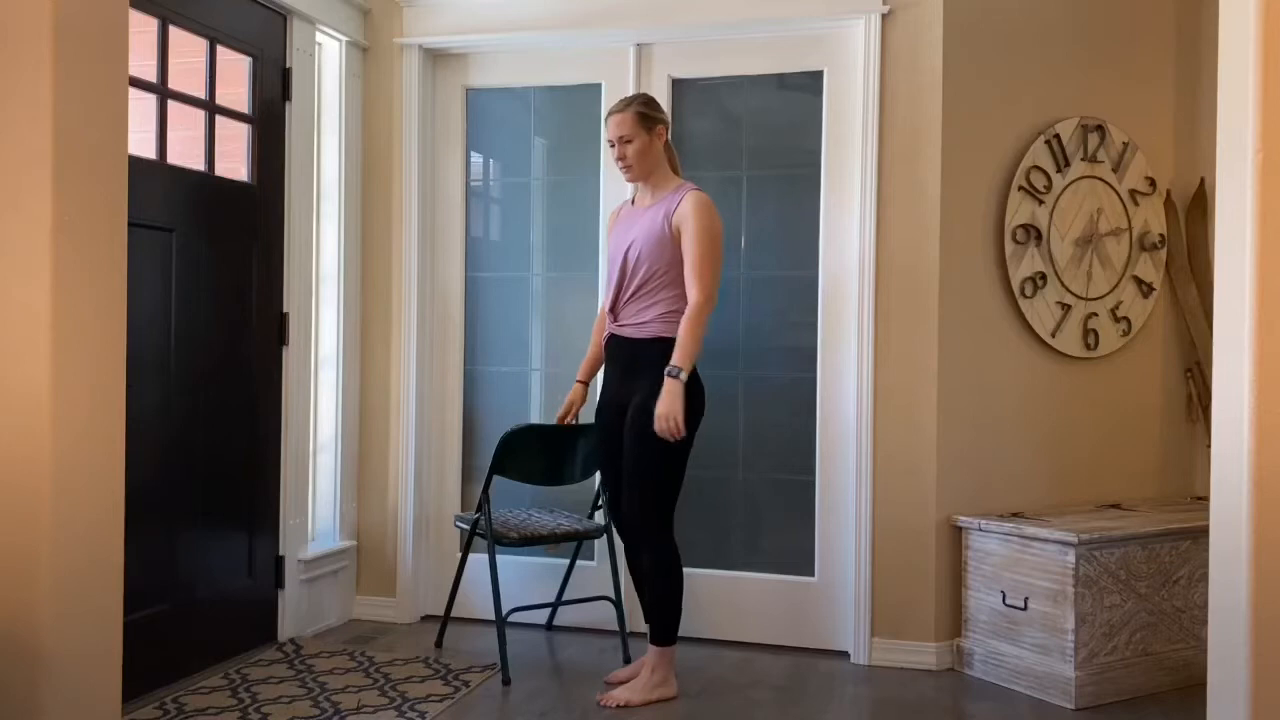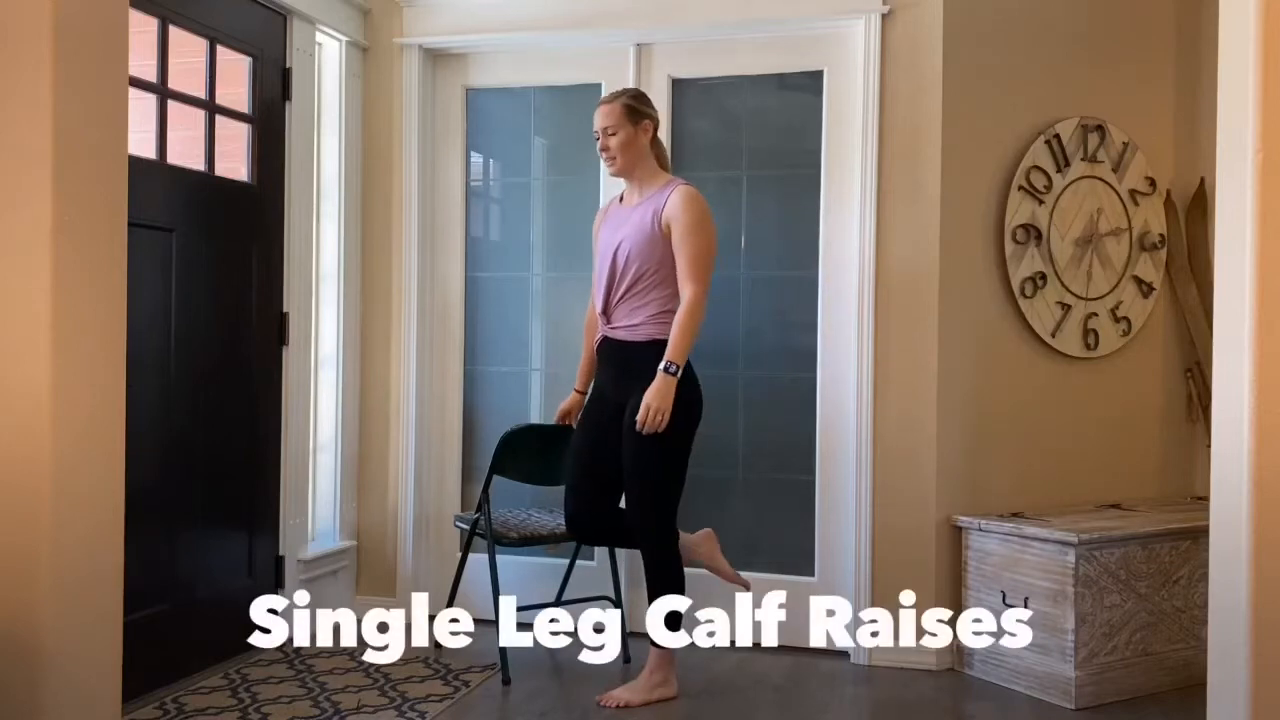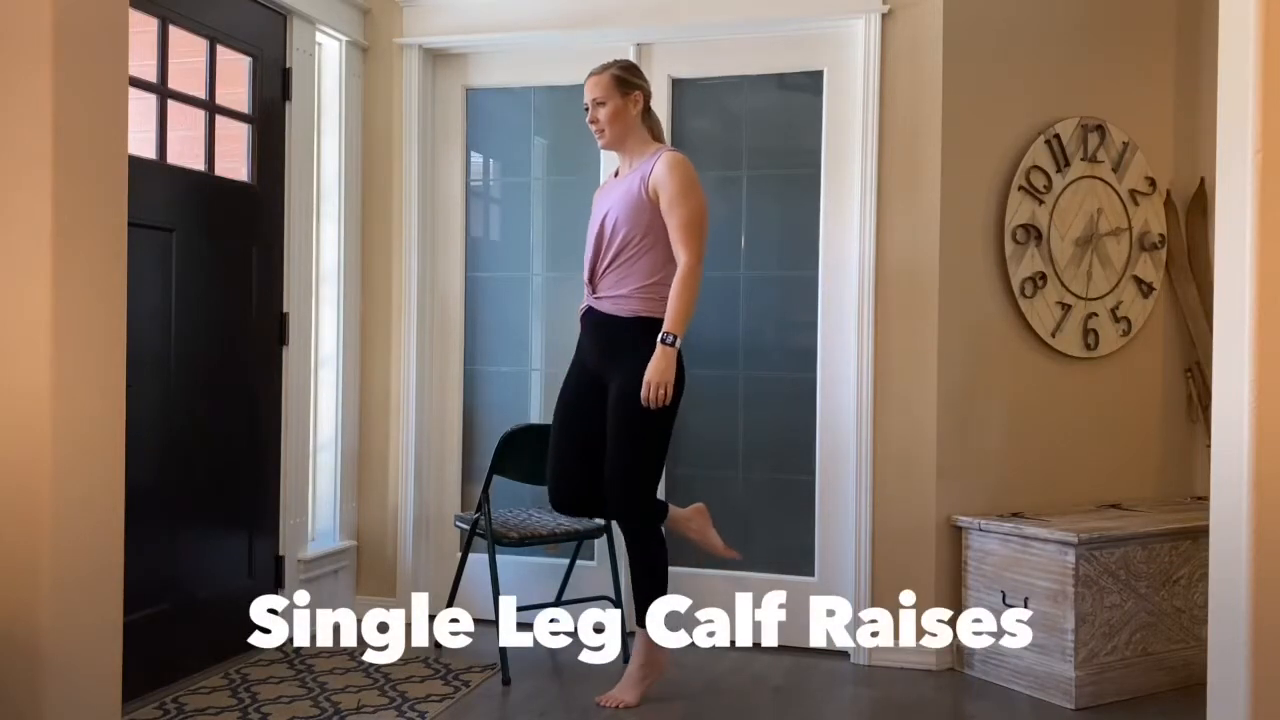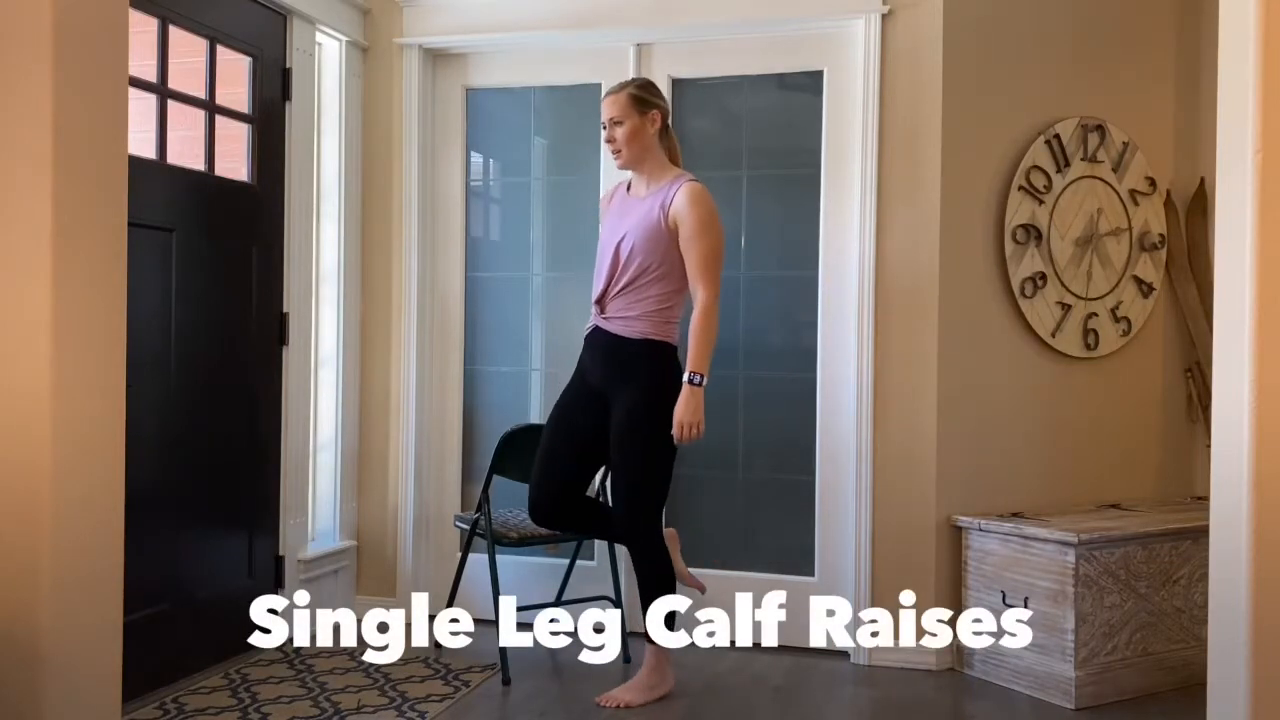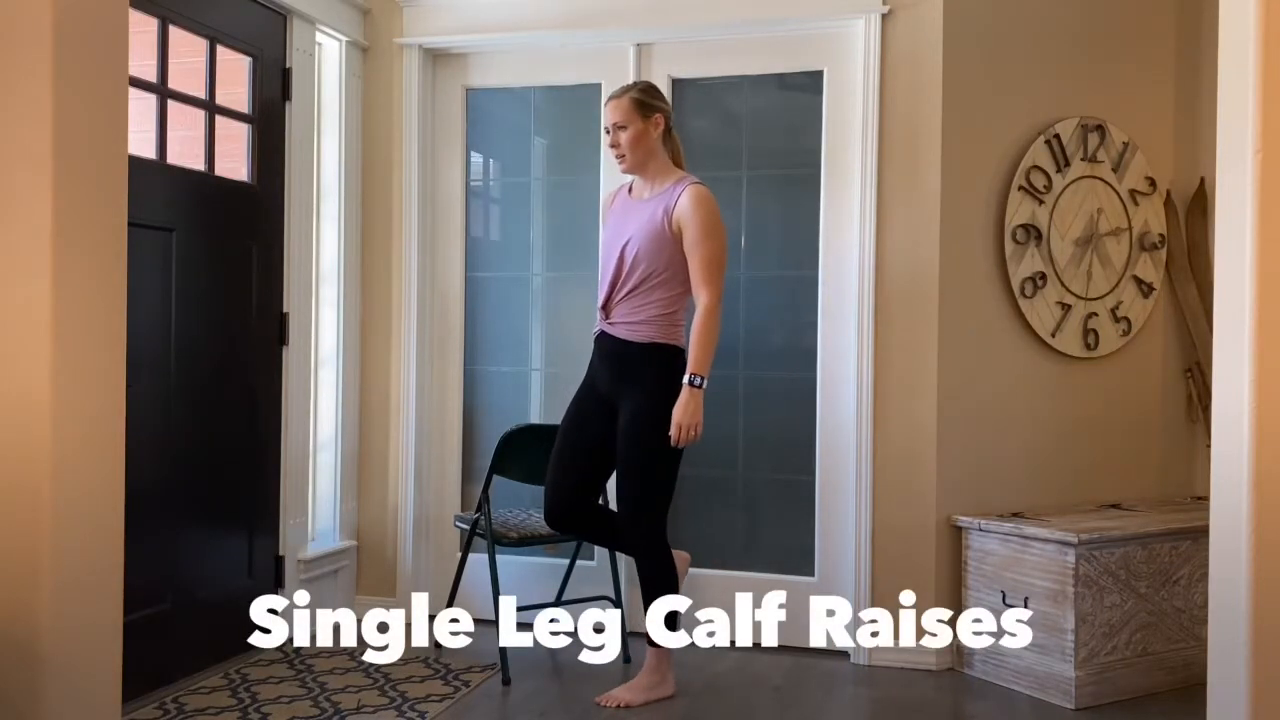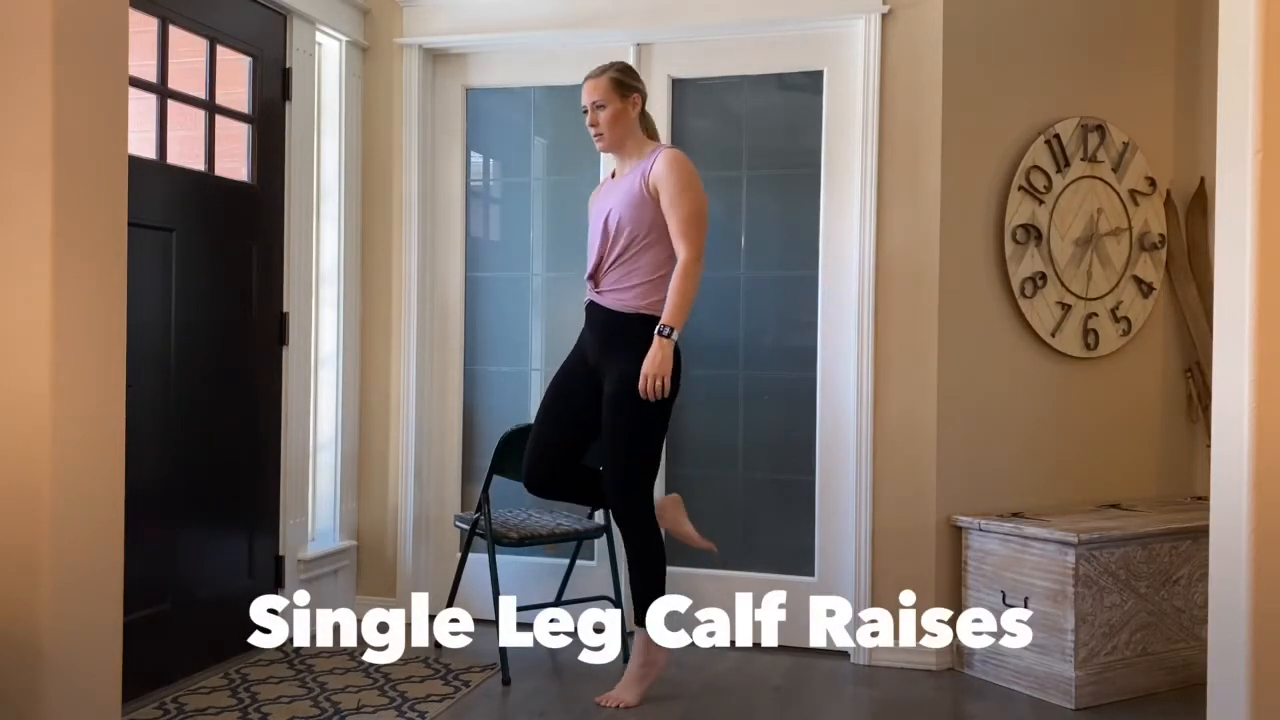
dt=0.7s
person 1, frame 1
left shoulder: (691, 206)
right shoulder: (621, 216)
left elbow: (700, 301)
left wrist: (675, 381)
right wrist: (583, 381)
left hip: (663, 378)
right hip: (622, 374)
left knee: (649, 521)
right knee: (626, 520)
left ankle: (661, 670)
right ankle: (653, 652)
person 1, frame 2
left shoulder: (682, 202)
right shoulder: (607, 214)
left elbow: (693, 297)
left wrist: (667, 377)
right wrist: (581, 387)
left hip: (657, 375)
right hip: (613, 376)
left knee: (650, 521)
right knee: (584, 514)
left ankle: (661, 672)
right ankle: (692, 546)
person 1, frame 3
left shoulder: (669, 168)
right shoulder: (607, 186)
left elbow: (688, 265)
left wrist: (668, 347)
left hip: (641, 345)
right hip: (593, 346)
left knee: (626, 498)
right knee: (568, 489)
left ankle: (649, 653)
right ankle: (679, 519)
person 1, frame 4
left shoulder: (687, 198)
right shoulder: (613, 199)
left elbow: (706, 300)
left wrist: (693, 387)
left hip: (647, 368)
right hip: (595, 360)
left knee: (636, 518)
right knee: (549, 501)
left ankle: (658, 669)
right ankle: (659, 545)
person 1, frame 5
left shoulder: (690, 200)
right shoulder: (614, 201)
left elbow: (707, 303)
left wrist: (693, 388)
left hip: (654, 372)
right hip: (604, 365)
left knee: (639, 520)
right knee: (563, 506)
left ankle: (658, 671)
right ankle: (665, 561)
person 1, frame 6
left shoulder: (668, 165)
right shoulder: (602, 188)
left elbow: (689, 257)
left wrist: (664, 339)
left hip: (639, 342)
right hip: (594, 339)
left knee: (625, 499)
right knee: (542, 470)
left ankle: (648, 651)
right ankle: (660, 511)
